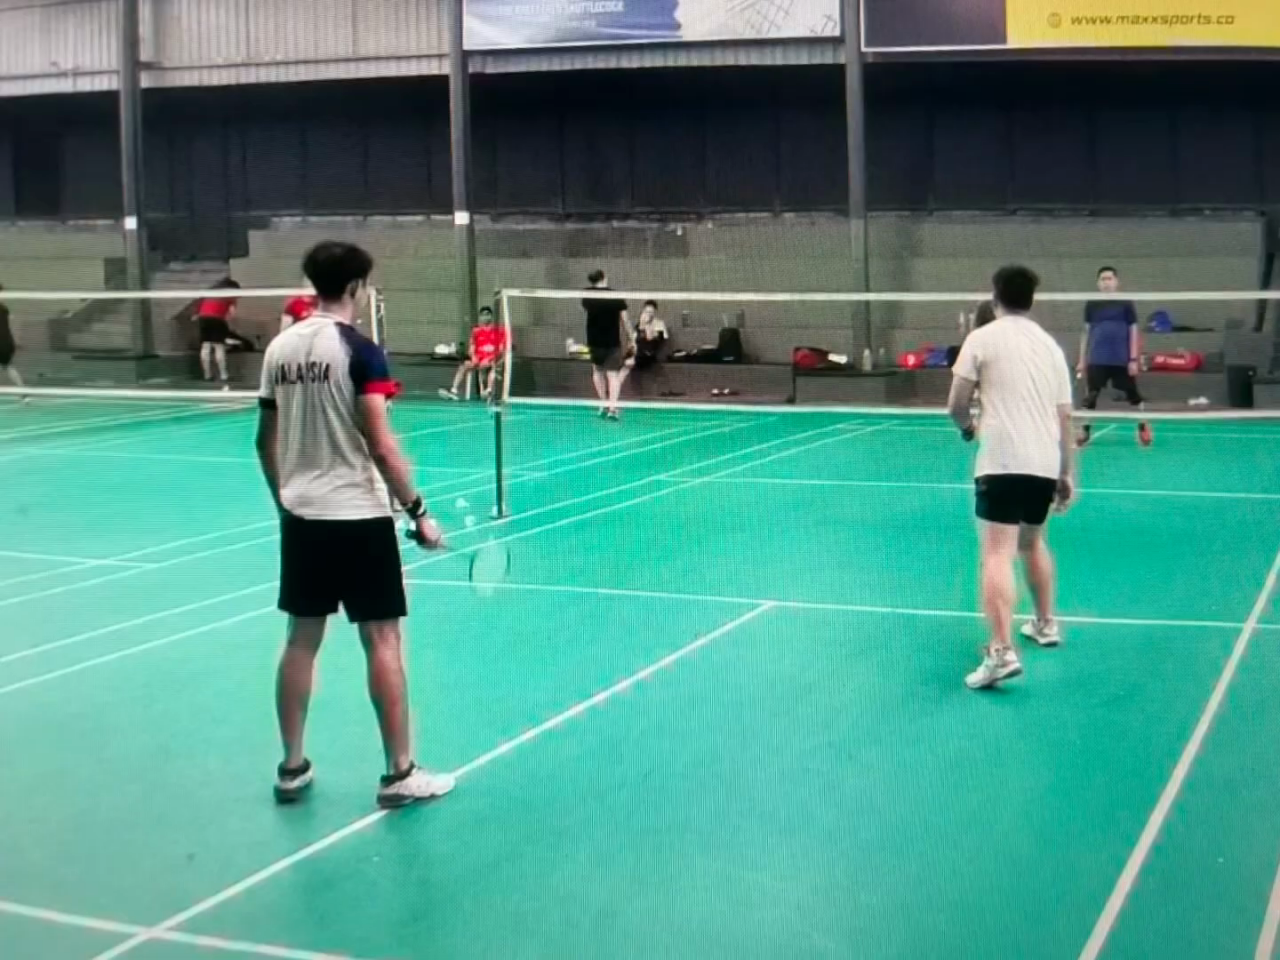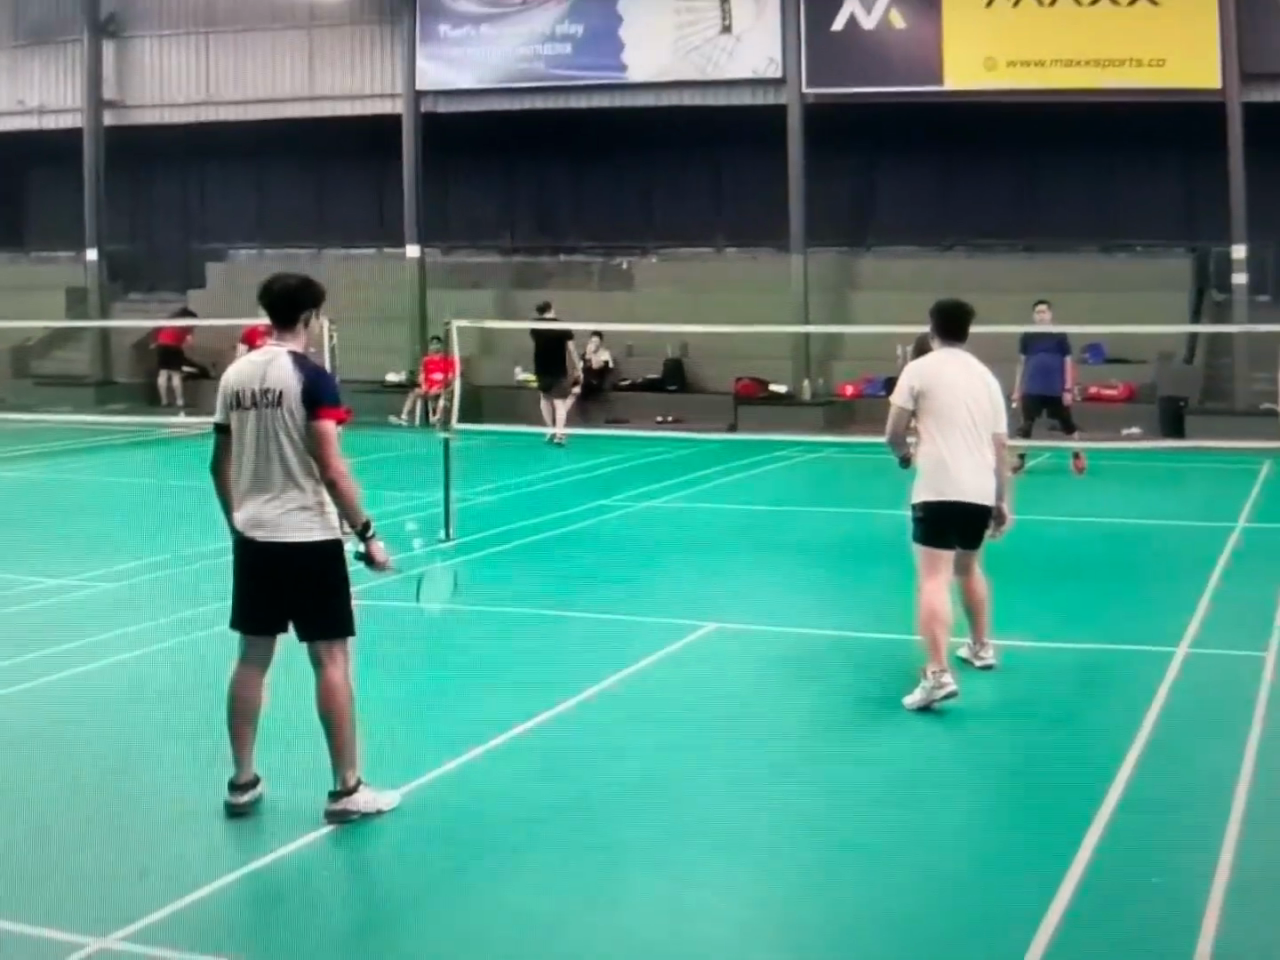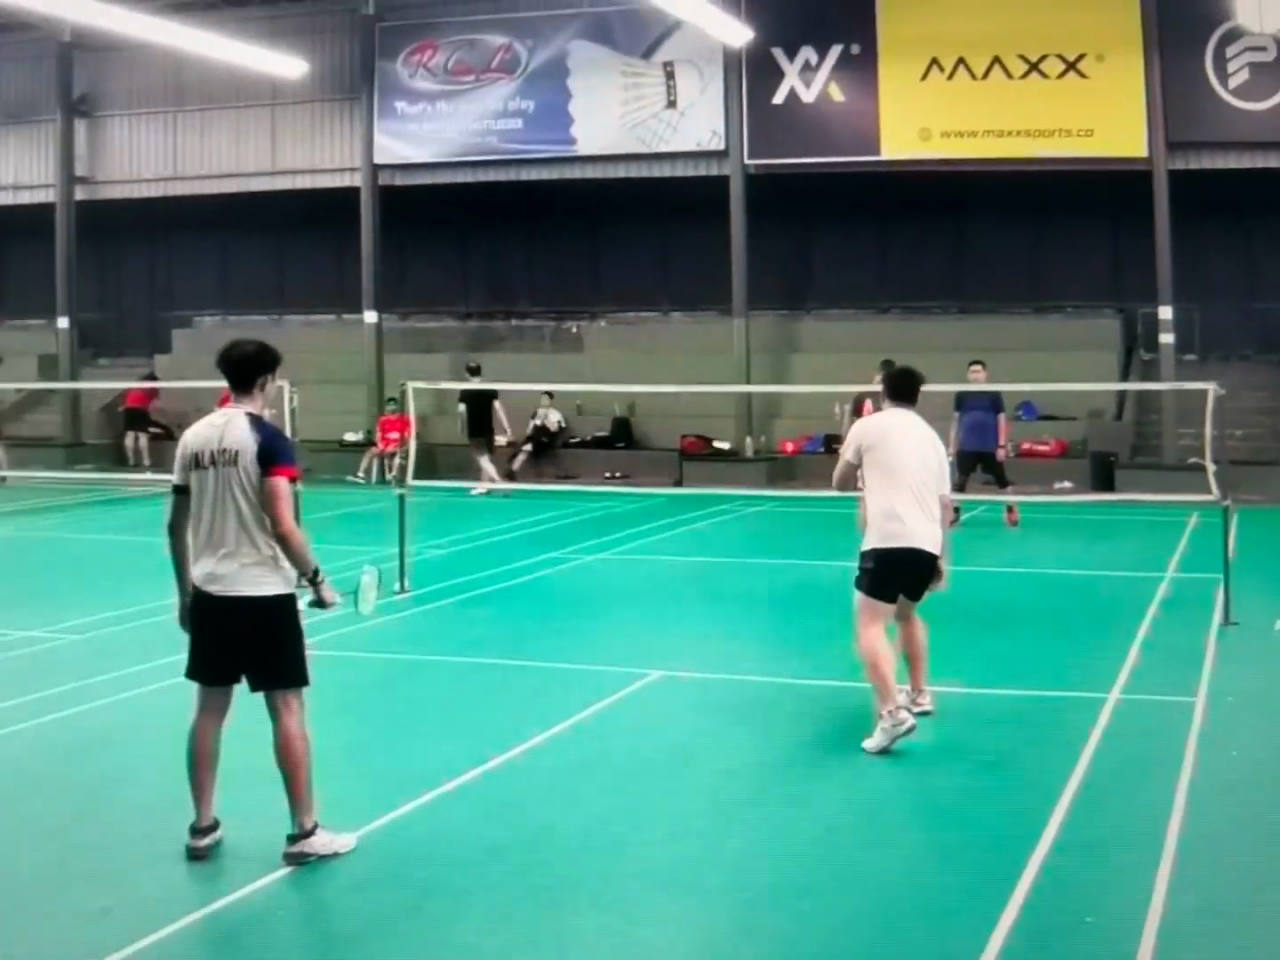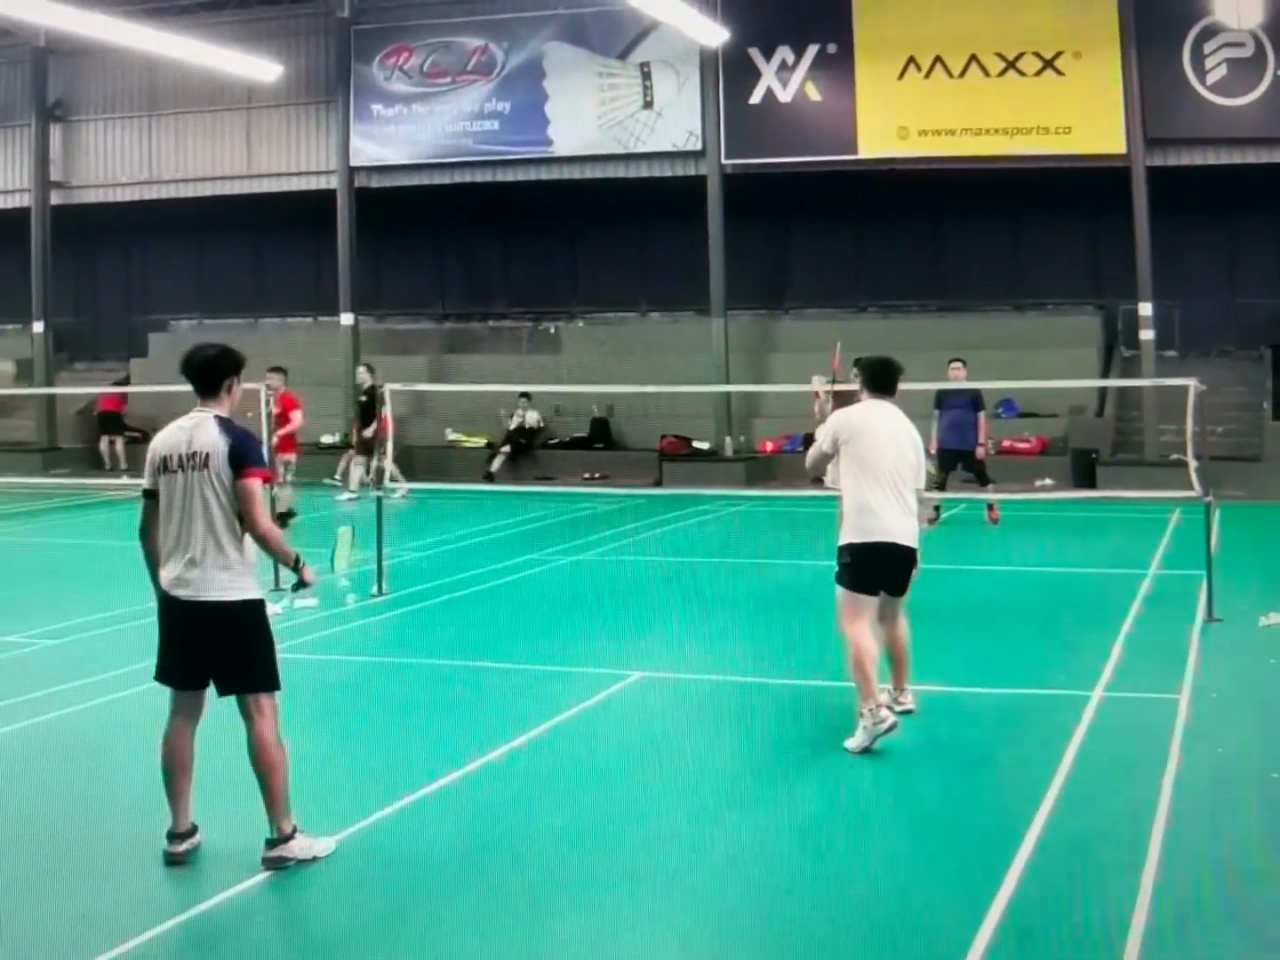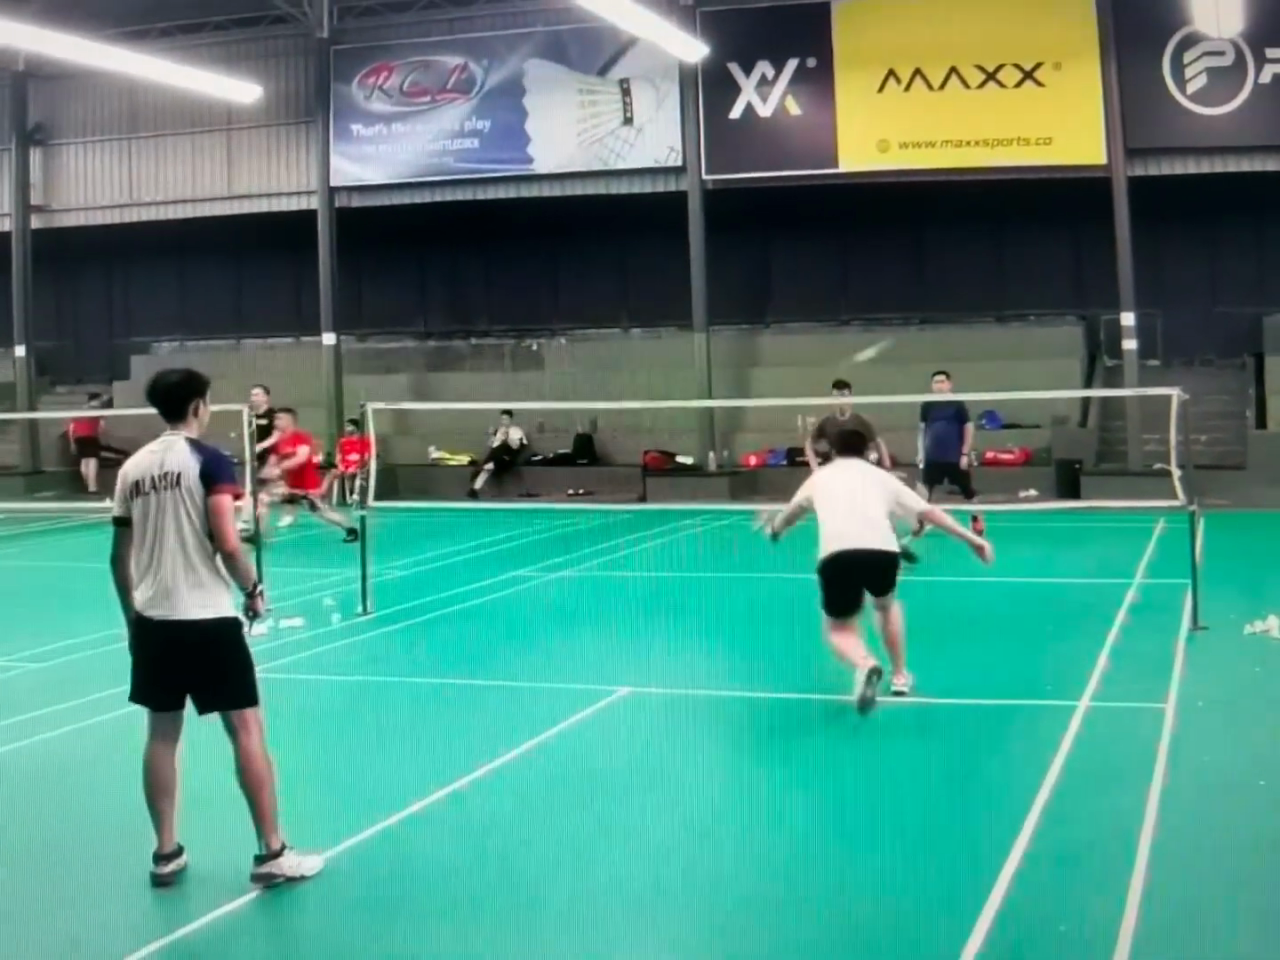
dt=1s
person 1, frame 1
left shoulder: (280, 349)
right shoulder: (358, 351)
left elbow: (266, 442)
right elbow: (381, 447)
right wrist: (419, 512)
left hip: (302, 514)
right hip: (357, 516)
left knee: (301, 639)
right knee: (382, 641)
left ankle: (292, 767)
right ankle: (400, 774)
person 1, frame 2
left shoulder: (234, 375)
right shoulder: (312, 377)
left elbow: (220, 466)
right elbow: (332, 471)
right wrist: (368, 535)
left hip: (254, 537)
right hip: (309, 537)
left knee: (252, 658)
right knee: (331, 660)
left ankle: (242, 783)
right ankle: (347, 790)
person 1, frame 3
left shoulder: (193, 437)
right shoulder: (267, 438)
left elbow: (176, 527)
right elbow: (283, 527)
left wrist: (185, 591)
right wrist: (318, 581)
left hip: (210, 593)
right hip: (263, 593)
left knee: (210, 708)
right knee: (287, 710)
left ankle: (203, 827)
right ankle: (305, 833)
person 1, frame 4
left shoulder: (162, 441)
right shoulder: (237, 440)
left elbow: (147, 531)
right elbow: (259, 526)
right wrist: (298, 565)
left hip: (179, 597)
right hip: (232, 598)
left knee: (182, 713)
right knee: (260, 714)
left ankle: (180, 833)
right ankle: (283, 838)
person 1, frame 5
left shoulder: (133, 467)
right shoulder: (209, 461)
left elbow: (119, 558)
right elbow: (228, 544)
left wrist: (133, 619)
right wrist: (253, 590)
left hip: (153, 619)
right hip: (208, 617)
left knee: (162, 734)
right knee: (247, 728)
left ankle: (166, 853)
right ankle: (272, 853)
person 2, frame 1
left shoulder: (983, 338)
right shoulder: (1050, 345)
left elbow: (956, 405)
right elbow: (1064, 416)
left wrist: (969, 427)
right wrist: (1066, 472)
left hip: (1002, 463)
right hip: (1044, 464)
left knee: (997, 554)
right knee: (1033, 542)
left ankle: (1002, 653)
right ankle: (1045, 624)
person 2, frame 2
left shoulder: (919, 368)
right shoulder: (986, 376)
left elbow: (893, 434)
right elbow: (1000, 445)
left wrist: (905, 455)
right wrist: (1002, 500)
left hip: (938, 491)
right hip: (980, 492)
left knee: (933, 580)
right knee: (968, 567)
left ankle: (938, 675)
right ankle: (981, 647)
person 2, frame 3
left shoulder: (868, 426)
right shoulder: (931, 436)
left elbow: (840, 483)
right elbow: (945, 503)
right wrist: (940, 556)
left hip: (888, 541)
right hip: (926, 544)
left knee: (870, 626)
right knee: (907, 614)
left ankle: (892, 713)
right ankle: (919, 694)
person 2, frame 4
left shoulder: (845, 418)
right shoulder: (908, 428)
left elbow: (813, 465)
left wrist: (824, 437)
right wrist: (914, 549)
left hip: (865, 536)
right hip: (904, 539)
left knee: (856, 623)
right knee: (891, 614)
left ankle: (873, 712)
right ankle: (901, 694)
person 2, frame 5
left shoulder: (819, 477)
right shoulder: (880, 476)
left elbow: (790, 514)
right elbow: (927, 511)
left wrist: (773, 527)
right wrist: (972, 539)
left hip: (837, 552)
right hip: (881, 549)
left knee: (841, 632)
right knee: (886, 605)
left ankle: (865, 665)
right ankle: (900, 676)
